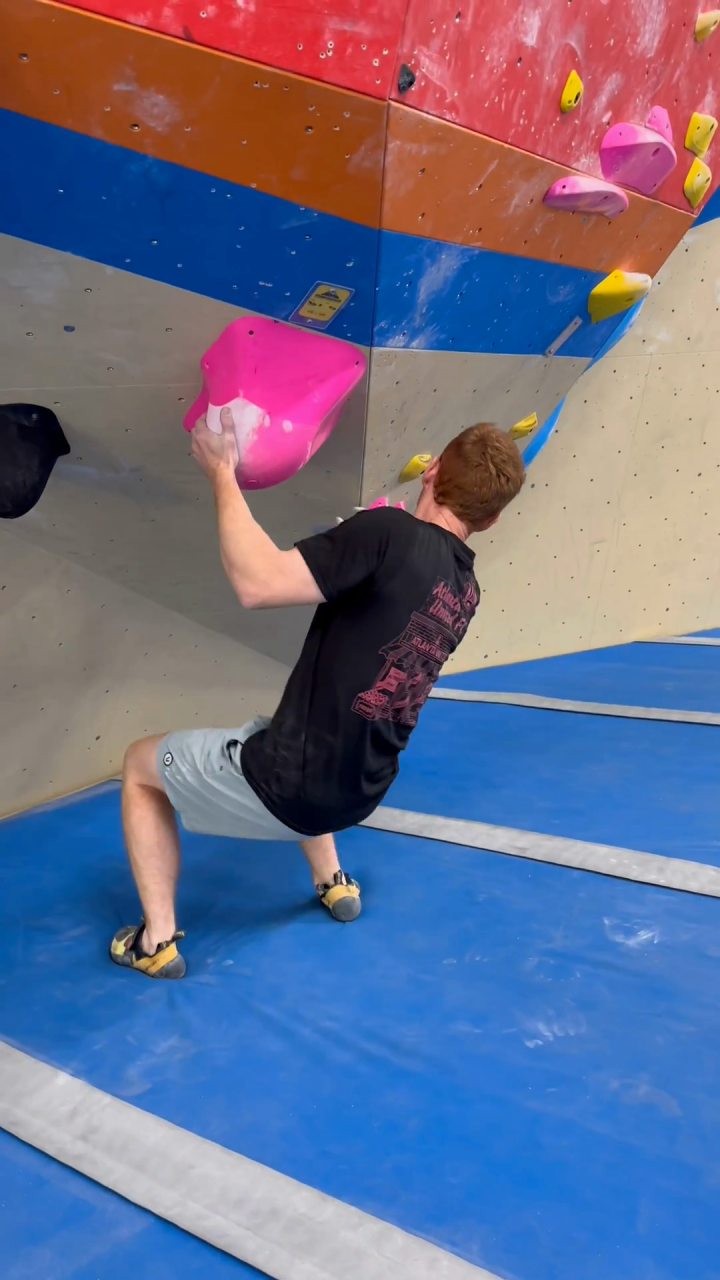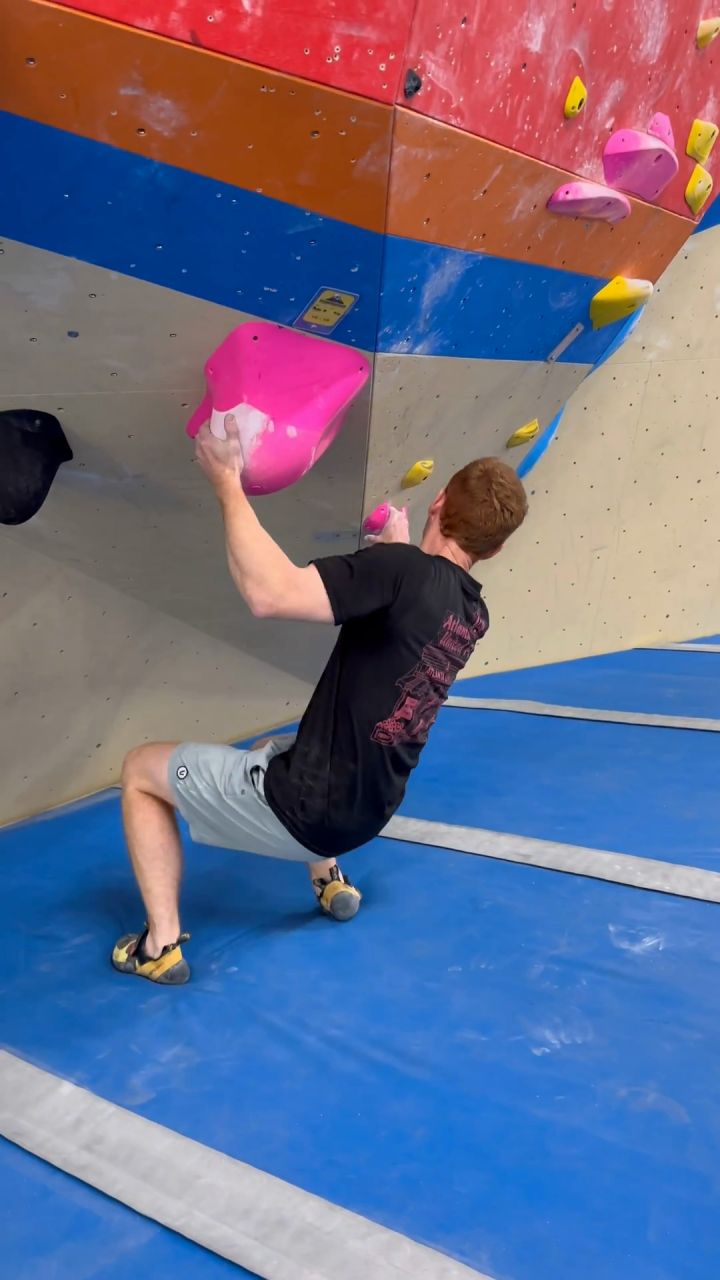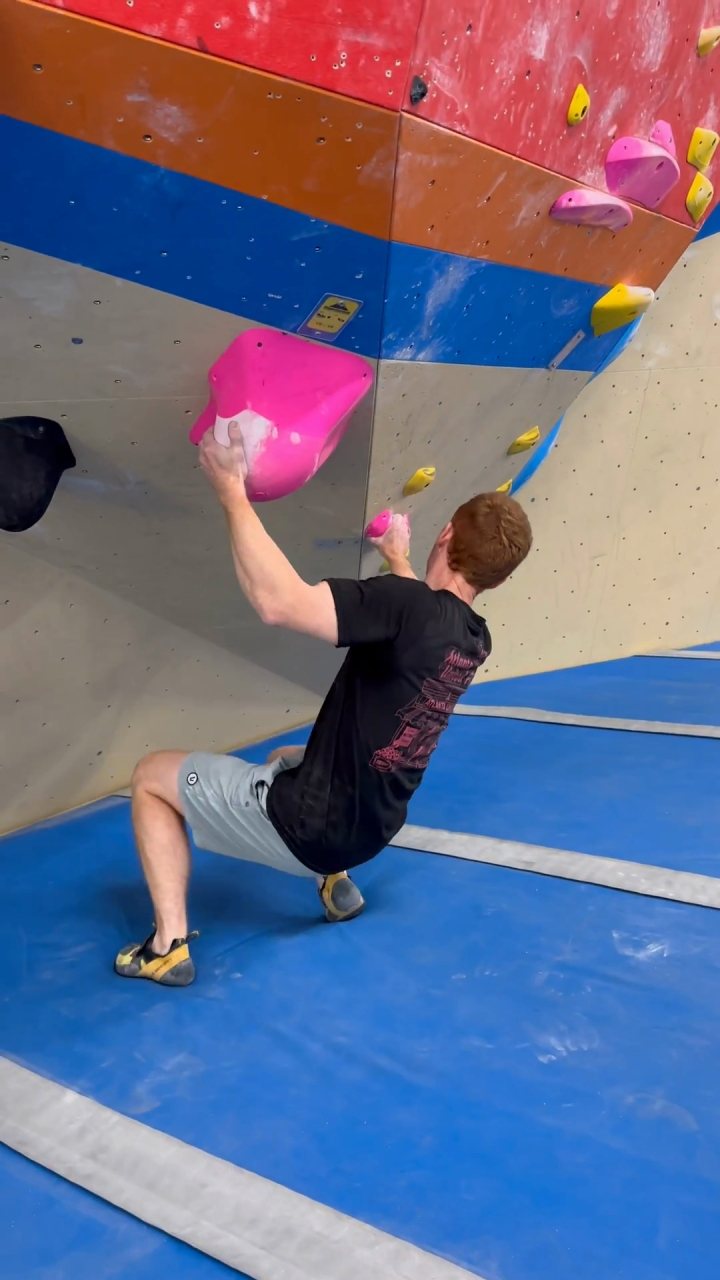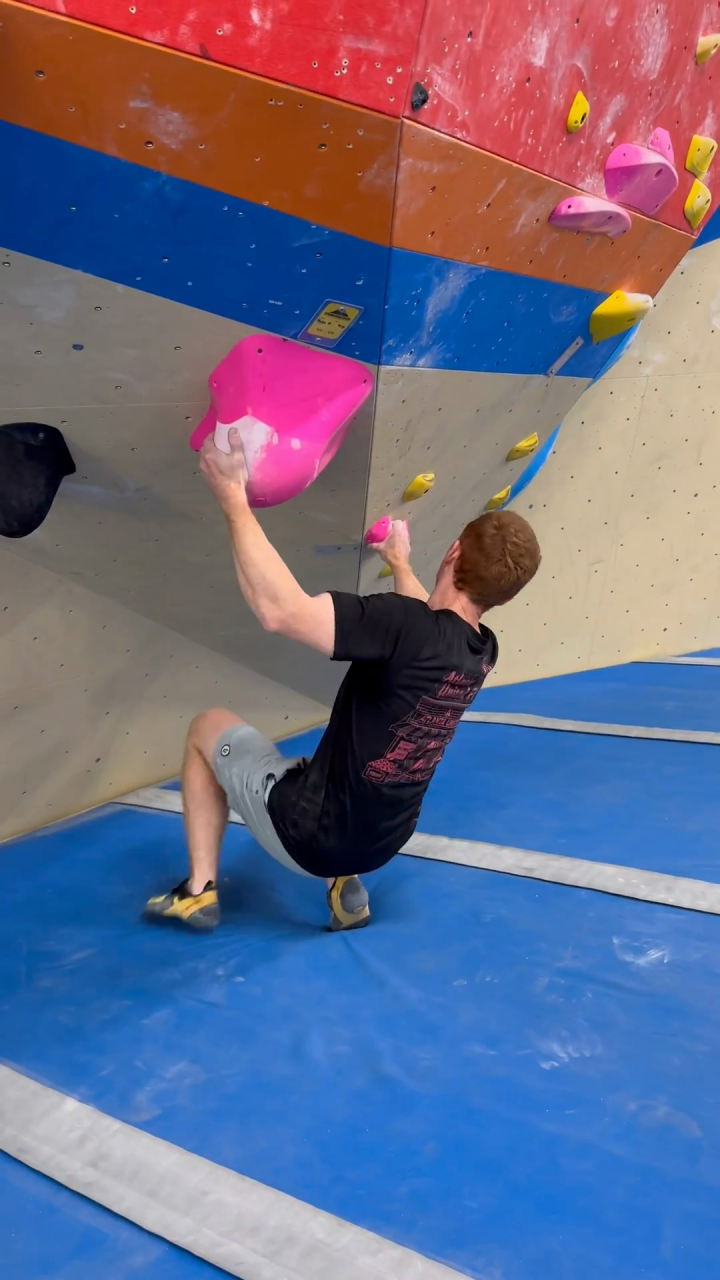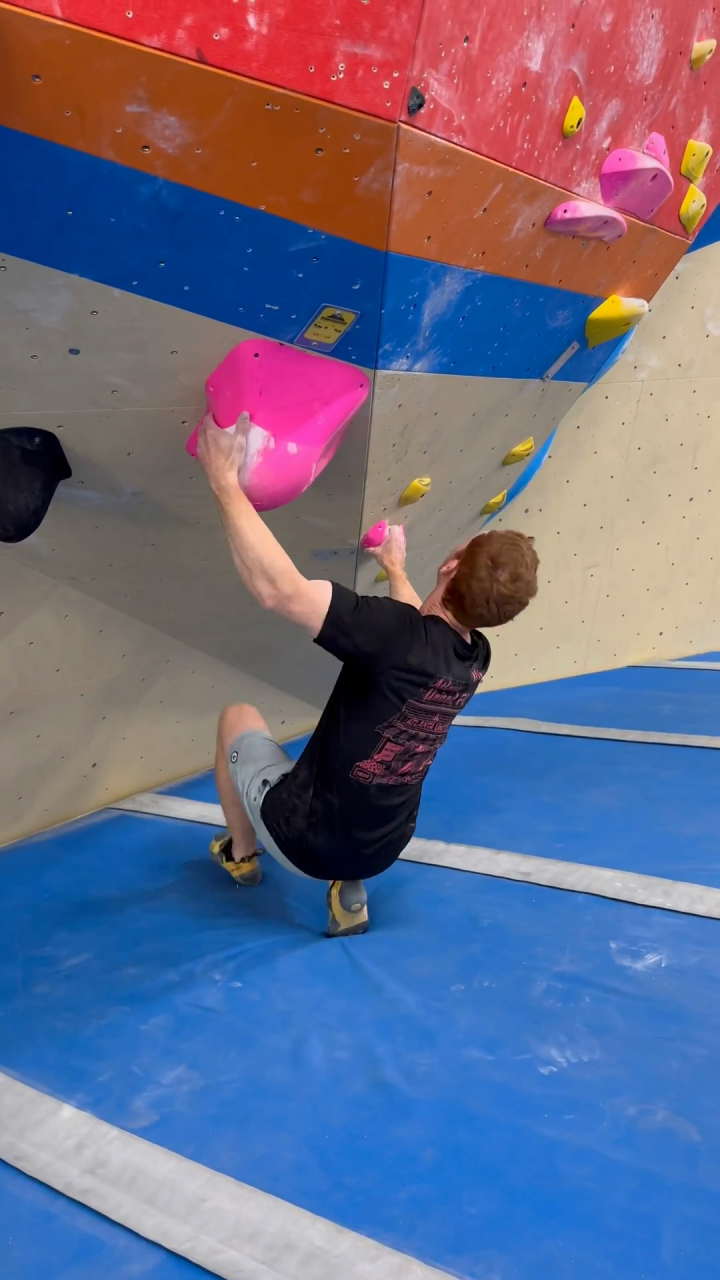
dt=0.2s
person 1, frame 1
left shoulder: (389, 532)
right shoulder: (466, 589)
left elbow: (256, 583)
left wrist: (222, 474)
left hip: (288, 784)
right hip: (358, 793)
left knee: (142, 764)
left ankle: (158, 941)
right ankle: (334, 882)
person 1, frame 2
left shoulder: (400, 569)
right shoulder: (472, 614)
left elbow: (268, 592)
left wrist: (228, 483)
left hip: (306, 808)
right hip: (364, 810)
left knee: (141, 769)
right knee: (279, 752)
left ankle: (162, 946)
right ankle: (330, 880)
person 1, frame 3
left shoulder: (405, 605)
right shoulder: (474, 641)
left elbow: (278, 603)
left wrist: (232, 491)
right wrist: (398, 562)
left hip: (308, 827)
right hip: (365, 830)
left knee: (152, 774)
right knee: (287, 760)
left ankle: (169, 944)
right ankle: (335, 880)
person 1, frame 4
left shoulder: (402, 625)
right shoulder: (481, 652)
left elbow: (279, 610)
left wrist: (234, 497)
right wrist: (399, 564)
left hip: (308, 833)
right hip: (380, 840)
left knee: (209, 727)
left ankle: (200, 892)
right ankle: (348, 887)
person 1, frame 5
left shoulder: (392, 631)
right shoulder: (475, 658)
left elbow: (278, 588)
left wrist: (226, 483)
right wrist: (395, 570)
left hip: (304, 836)
right hip: (382, 847)
left knee: (239, 718)
left ankle: (242, 855)
right ankle: (350, 893)
